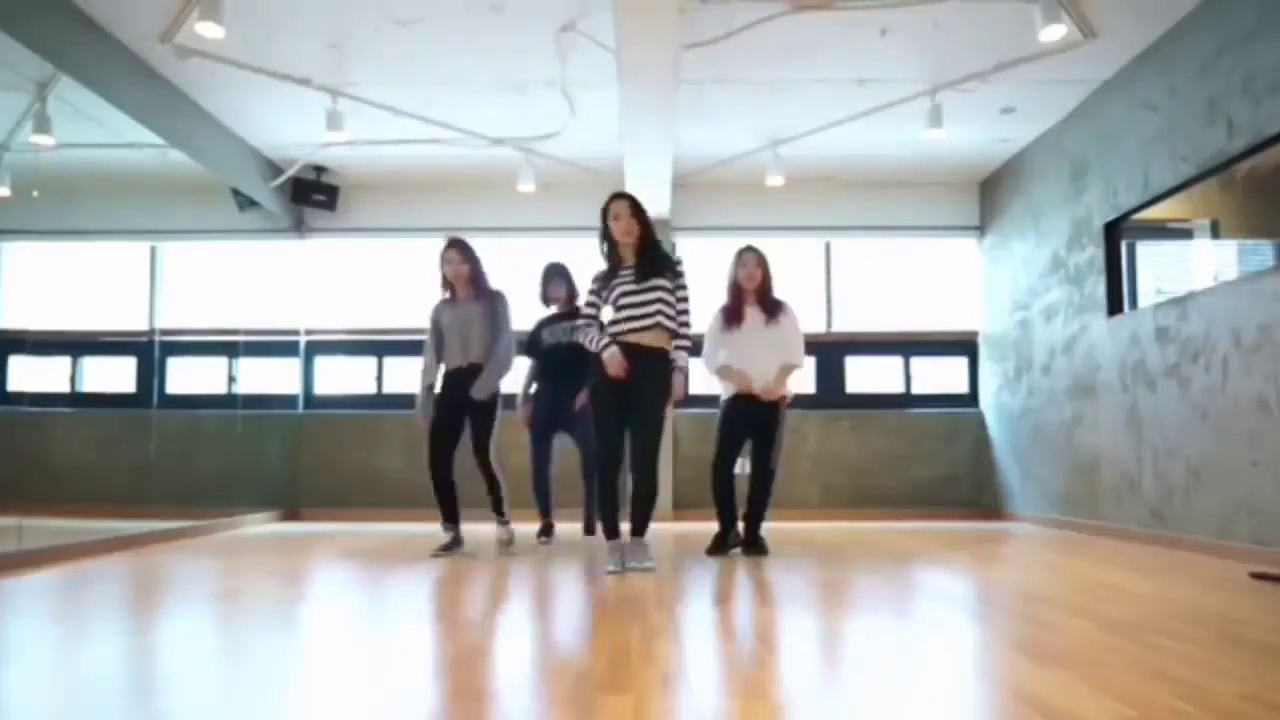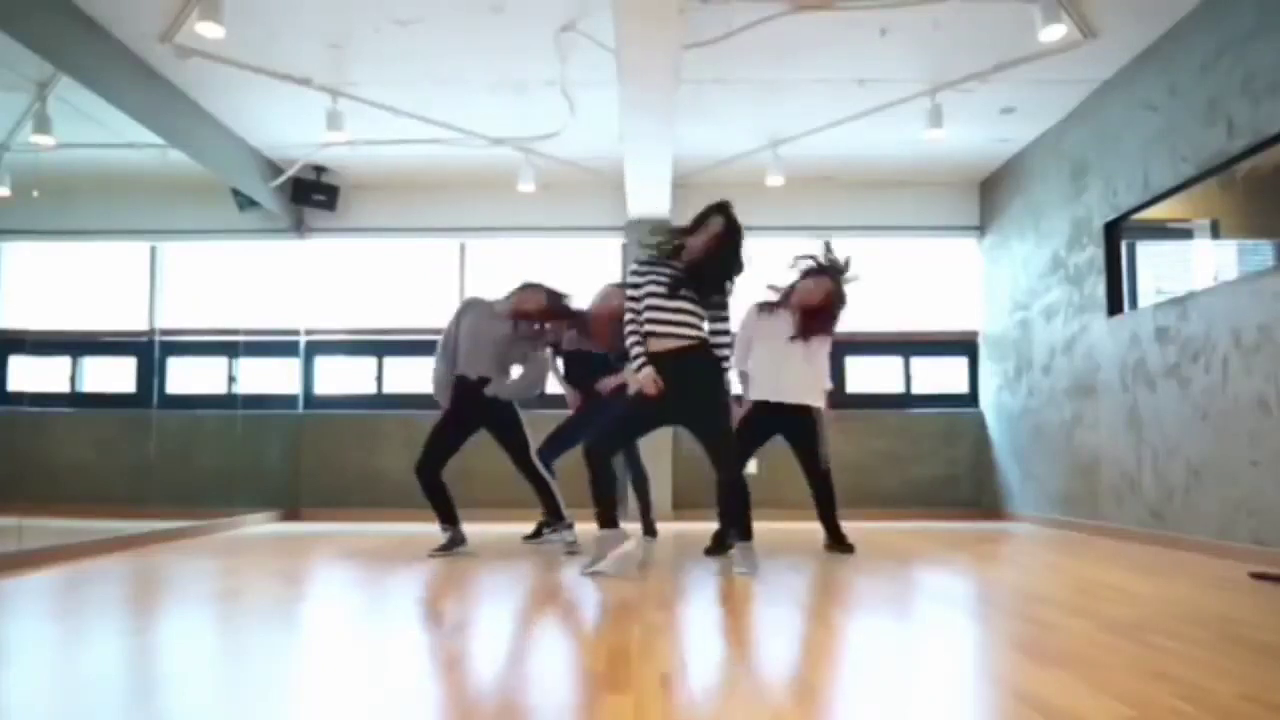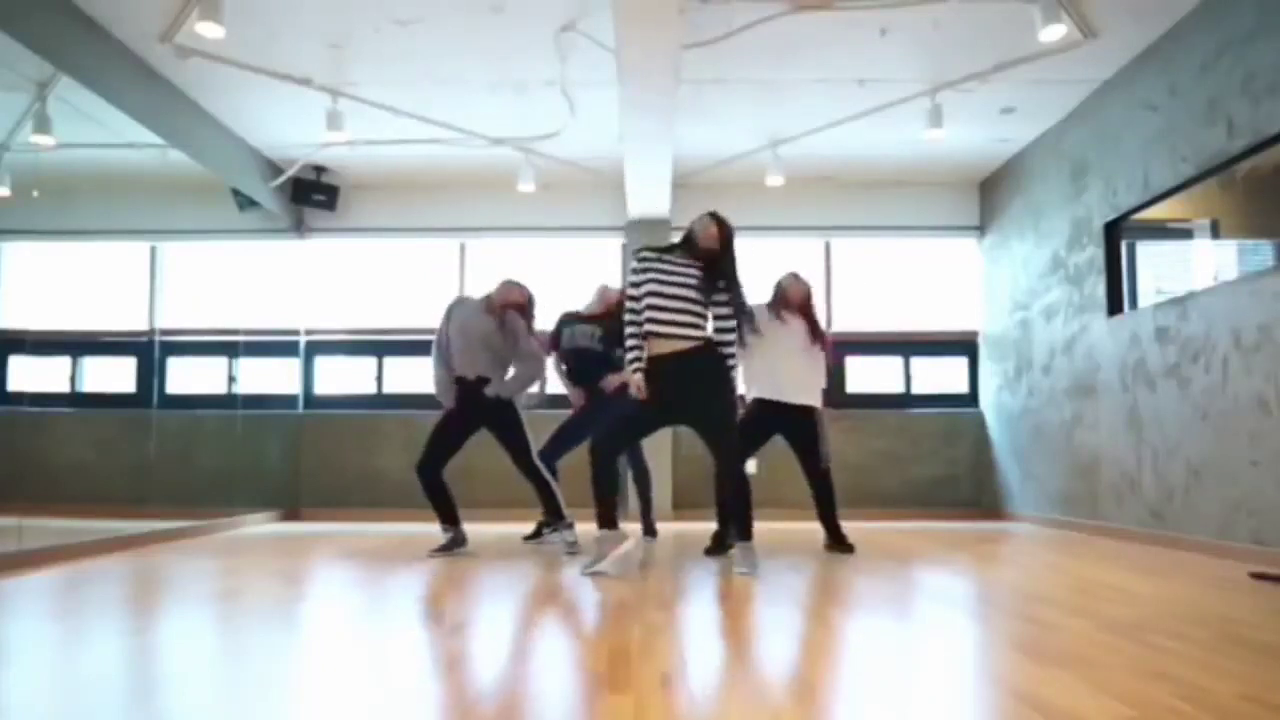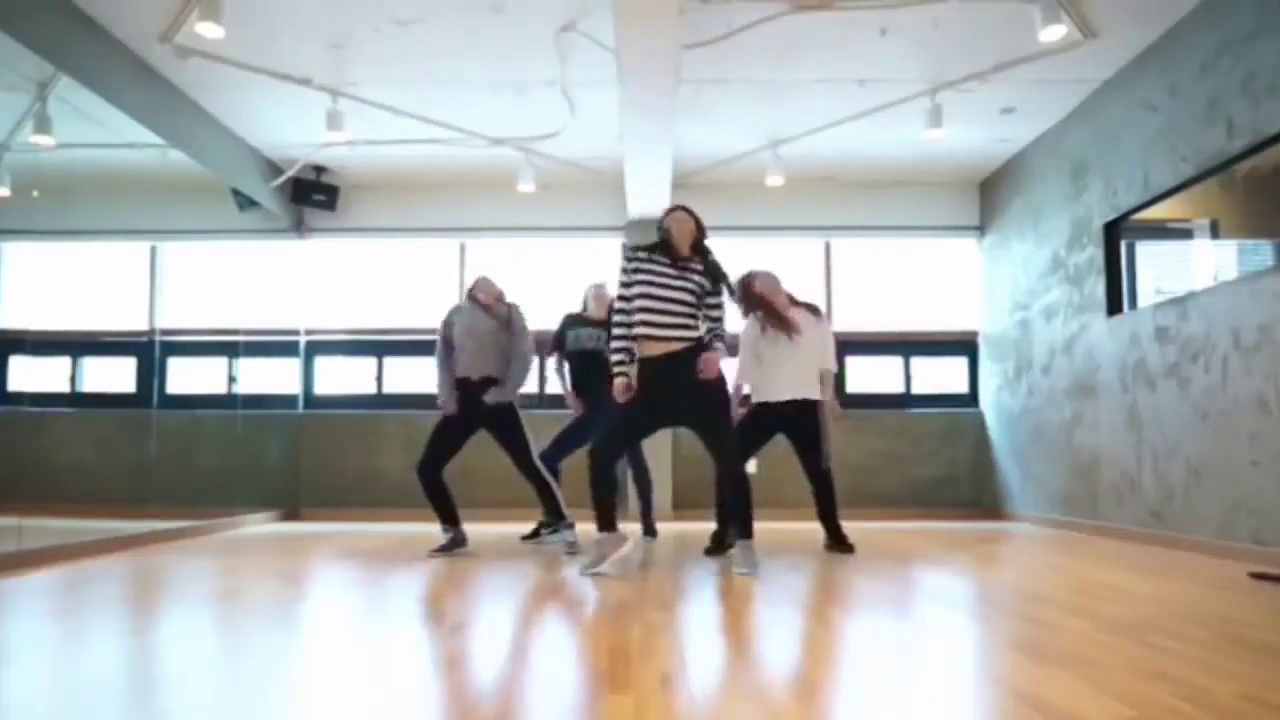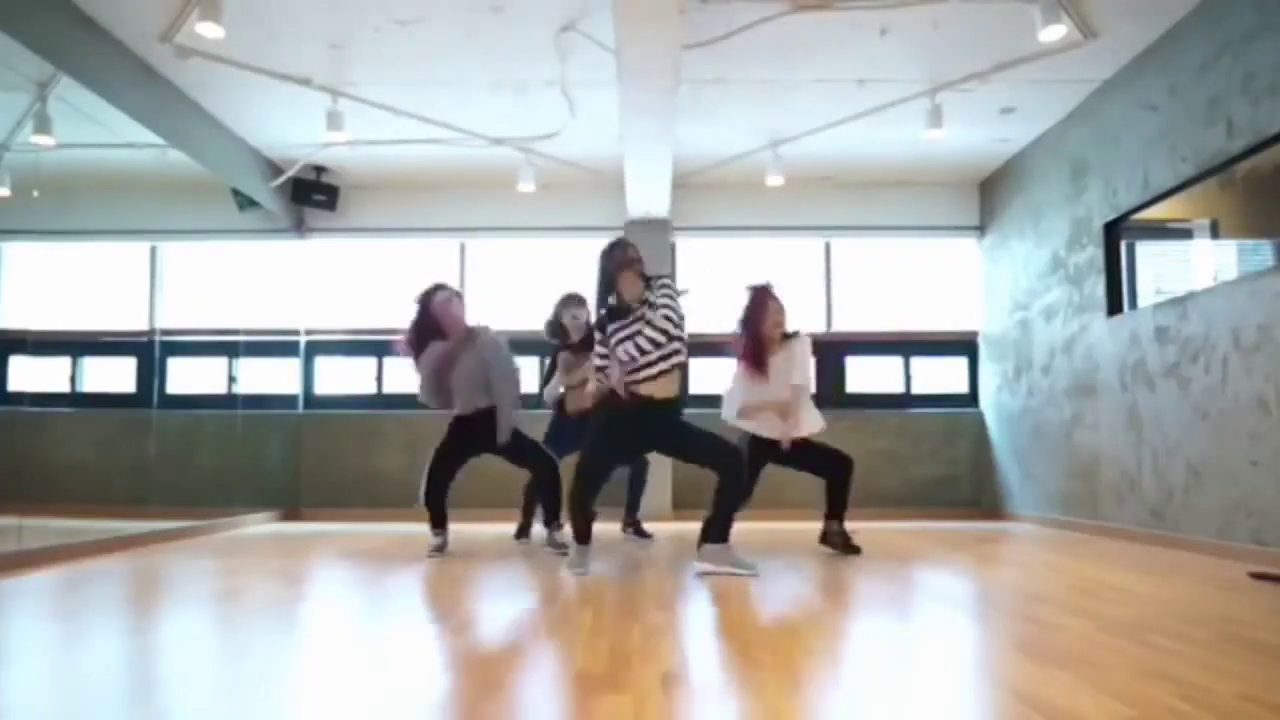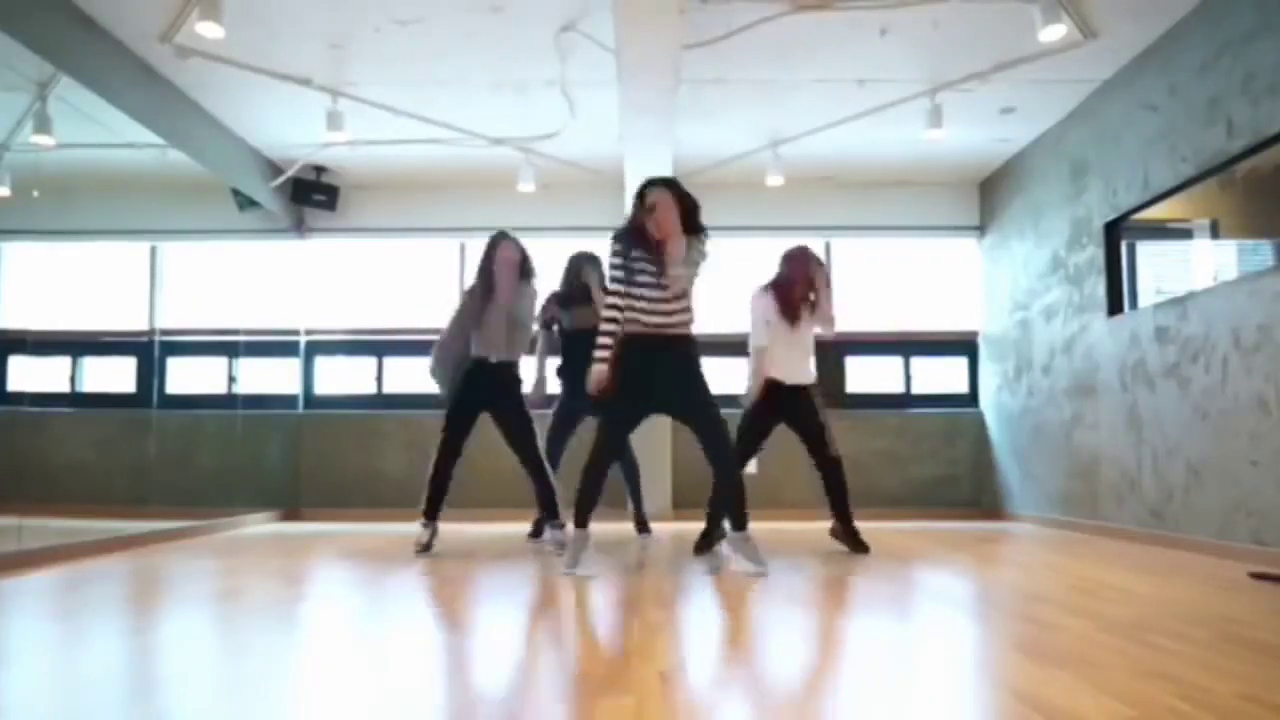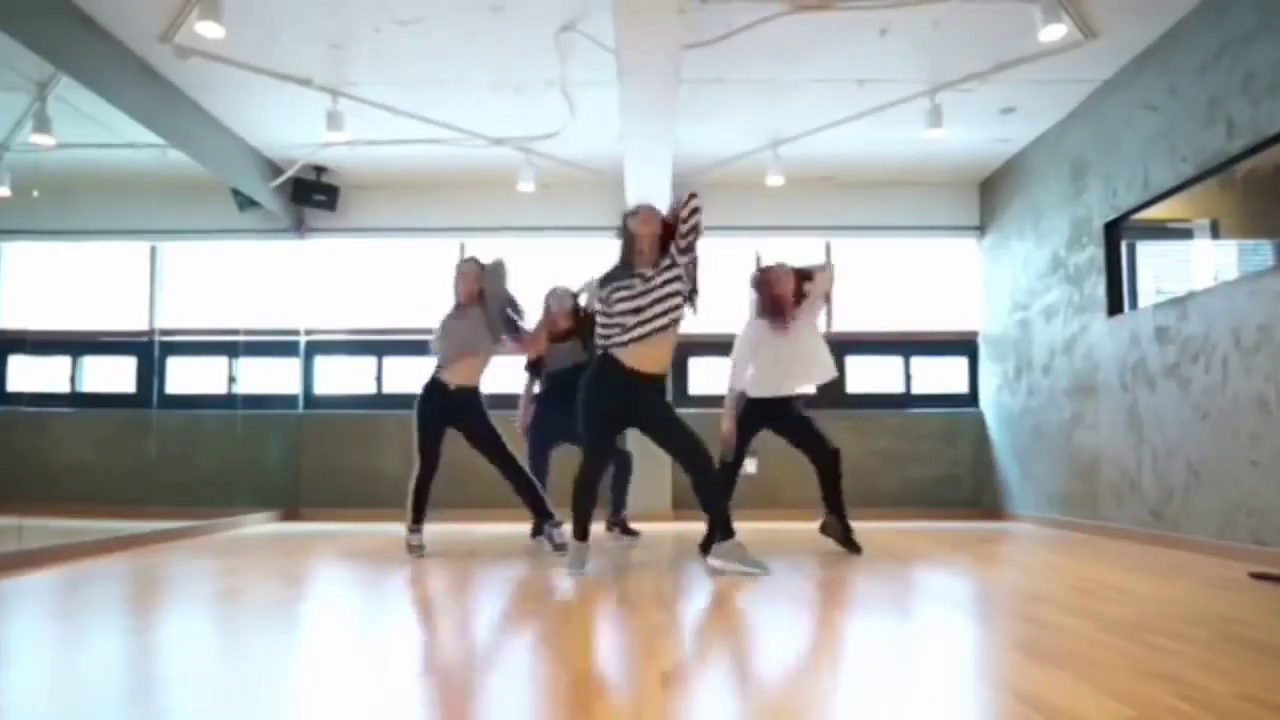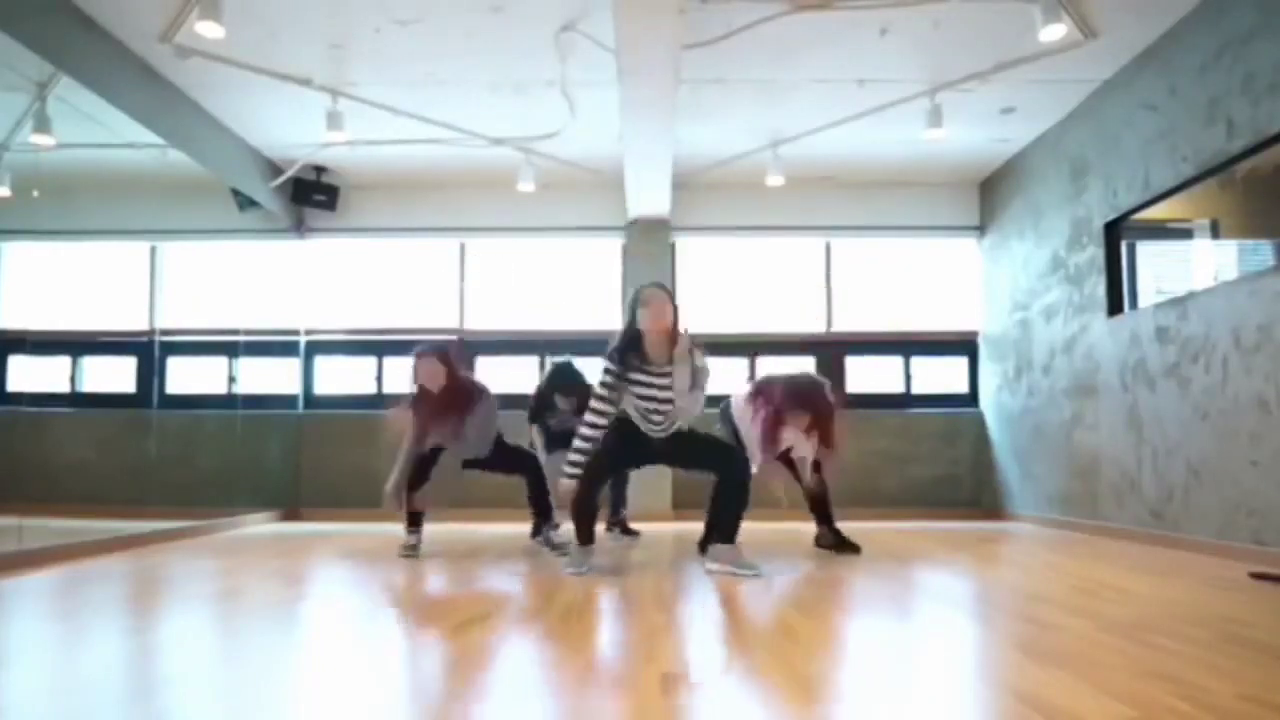
dt=0.5s
person 1, frame 1
left shoulder: (669, 266)
right shoulder: (605, 276)
left elbow: (683, 321)
right elbow: (584, 325)
left wrist: (680, 370)
right wrist: (606, 348)
left hip: (654, 370)
right hip: (614, 367)
left knee: (644, 461)
right knee: (608, 459)
left ankle: (638, 540)
right ankle: (614, 543)
person 1, frame 2
left shoulder: (713, 275)
right shoulder: (643, 267)
left elbow: (721, 333)
right elbow: (631, 322)
left wrist: (724, 383)
right wrist: (641, 368)
left hip: (698, 371)
right hip: (655, 375)
left knee: (726, 461)
right knee: (598, 447)
left ankle: (742, 545)
right ankle: (610, 534)
person 1, frame 3
left shoulder: (714, 274)
right shoulder: (645, 260)
left elbow: (727, 332)
right elbow: (632, 319)
left wrist: (730, 386)
right wrist: (634, 369)
left hip: (703, 371)
right hip: (658, 375)
left knee: (728, 458)
right knee: (603, 446)
left ankle: (743, 545)
right ankle: (609, 536)
person 1, frame 4
left shoulder: (706, 272)
right shoulder: (636, 259)
left elbow: (716, 328)
right elbow: (621, 318)
left wrist: (716, 354)
right wrist: (620, 371)
left hip: (695, 372)
right hip: (651, 376)
left knee: (728, 458)
right knee: (601, 453)
left ankle: (743, 544)
right ankle: (609, 540)
person 1, frame 5
left shoulder: (662, 288)
right shoulder: (607, 314)
left elbow: (665, 328)
right elbow: (601, 367)
left wrist: (622, 364)
right wrist: (595, 383)
left hip: (664, 415)
right hip: (623, 414)
left knee: (732, 463)
right knee: (585, 480)
left ankle: (714, 548)
right ankle: (582, 546)
person 1, frame 6
left shoulder: (691, 246)
right shoulder: (626, 248)
left elbow: (677, 283)
right elbow: (614, 303)
left wrist: (673, 232)
right wrist: (601, 360)
left hip: (679, 360)
right hip: (634, 358)
left knee: (721, 447)
right knee: (603, 450)
left ankle: (740, 534)
right ankle: (579, 534)
person 1, frame 7
left shoulder: (677, 262)
right shoulder: (610, 283)
left elbow: (692, 207)
right elbow: (604, 338)
left wrist: (667, 215)
left hip: (651, 392)
right hip: (608, 384)
left knee: (700, 462)
right knee: (593, 466)
left ankle: (724, 544)
right ankle: (579, 544)
person 1, frame 8
left shoulder: (689, 356)
right shoulder: (621, 359)
left elbow: (689, 411)
right elbow: (596, 416)
left wrist: (682, 369)
right wrist: (570, 471)
left hip: (673, 438)
right hip: (629, 436)
left knee: (736, 464)
right knee: (587, 480)
left ankle: (721, 548)
right ankle: (584, 547)
person 2, frame 1
left shoulder: (494, 300)
right shoulder: (442, 308)
left elbow: (505, 348)
right elbow: (432, 353)
left wrist: (486, 382)
right wrist: (427, 394)
left hip: (482, 388)
right hip: (451, 388)
left knee: (483, 456)
right knee: (439, 461)
left ankle: (503, 523)
right ankle: (452, 532)
person 2, frame 2
left shoulder: (524, 332)
right shoulder: (472, 308)
left elbow: (537, 374)
right elbow: (446, 349)
left wrist: (500, 389)
right wrist: (443, 391)
left hip: (495, 402)
right hip: (461, 400)
left knee: (529, 466)
right knee: (425, 467)
left ankle: (563, 528)
right ankle: (453, 533)
person 2, frame 3
left shoulder: (511, 320)
right shoulder: (459, 307)
left elbow: (534, 362)
right elbow: (441, 351)
left wrist: (503, 389)
right wrist: (446, 391)
left hip: (493, 399)
right hip: (462, 399)
left knee: (529, 464)
right knee: (427, 467)
left ankle: (564, 528)
right ankle: (454, 533)
person 2, frame 4
left shoulder: (510, 314)
right shoulder: (458, 314)
left elbow: (523, 356)
right elbow: (444, 359)
left wrist: (505, 392)
right wrist: (447, 397)
left hip: (494, 399)
right hip: (463, 399)
left knee: (529, 465)
right knee: (427, 468)
left ankle: (564, 528)
right ankle: (454, 533)
person 2, frame 5
left shoulder: (485, 339)
right shoulder: (434, 350)
left elbow: (508, 381)
right elbow: (432, 399)
left wrist: (505, 423)
right wrist: (431, 359)
left hip: (497, 425)
right hip: (462, 427)
left knee: (547, 465)
right knee: (436, 483)
left ankle: (553, 531)
right ankle: (440, 535)
person 2, frame 6
left shoulder: (524, 296)
right shoulder: (476, 297)
left elbow: (521, 318)
right elbow: (454, 340)
right wrist: (446, 379)
left hip: (504, 380)
right hip: (472, 379)
left knee: (530, 455)
right knee: (447, 452)
left ankle: (555, 525)
right ankle: (429, 523)
person 2, frame 7
left shoulder: (490, 313)
right shoulder: (450, 318)
left elbow: (496, 271)
left hip: (467, 401)
right hip: (434, 397)
left knee: (508, 465)
right knee: (427, 467)
left ankle: (549, 524)
right ankle: (415, 530)
person 2, frame 8
left shoulder: (477, 397)
right shoulder: (420, 402)
right elbow: (412, 446)
right wrist: (395, 485)
left hip: (484, 449)
right hip: (443, 450)
left knee: (529, 464)
right knee: (410, 481)
left ankle: (544, 527)
right ankle: (413, 533)
person 3, frame 1
left shoulder: (781, 312)
right shoulder: (724, 315)
left elbow: (794, 353)
right elbow: (710, 357)
left wrist: (777, 382)
right wrist: (733, 377)
left hip: (770, 399)
right hip: (736, 398)
left knee: (763, 466)
right knee: (722, 463)
left ankle: (752, 531)
right ankle: (728, 530)
person 3, frame 2
left shoulder: (819, 328)
right shoulder: (760, 314)
left elbow: (821, 372)
right elbow: (740, 355)
left wrist: (821, 402)
right wrist: (746, 394)
left hip: (803, 407)
right hip: (763, 404)
left knee: (818, 470)
left ankle: (833, 533)
right ankle: (726, 531)
person 3, frame 3
left shoulder: (811, 328)
right shoulder: (755, 316)
left elbow: (817, 372)
left wrist: (815, 403)
left hip: (803, 407)
right hip: (765, 403)
left knee: (818, 470)
left ankle: (833, 534)
right ankle: (725, 532)
person 3, frame 4
left shoulder: (813, 316)
right shoulder: (757, 323)
left elbow: (827, 361)
right elbow: (745, 367)
left wrist: (828, 394)
right wrist: (734, 405)
left hip: (806, 405)
right hip: (767, 404)
left knee: (819, 470)
left ankle: (834, 533)
right ankle: (724, 532)
person 3, frame 5
left shoulder: (798, 344)
right shoulder: (747, 361)
left elbow: (800, 385)
right elbow: (729, 410)
left wrist: (789, 420)
right wrist: (769, 406)
left hip: (795, 440)
right hip: (757, 440)
left knee: (842, 465)
left ankle: (833, 529)
person 3, frame 6
left shoulder: (809, 307)
right shoulder: (765, 298)
left elbow: (828, 325)
right elbow: (758, 340)
left wrist: (823, 287)
right wrist: (755, 380)
left hip: (802, 392)
right hip: (769, 391)
left knee: (829, 460)
right knee: (734, 457)
left ankle: (843, 524)
right ankle: (713, 524)
person 3, frame 7
left shoulder: (806, 309)
right shoulder: (756, 326)
left elbow: (825, 273)
right elbow: (736, 372)
left wrist: (799, 275)
right wrist: (727, 417)
left hip: (786, 404)
right hip: (753, 404)
left knee: (828, 455)
right knee: (729, 459)
left ankle: (835, 522)
person 3, frame 8
right shoulder: (759, 405)
left elbow: (804, 450)
right elbow: (756, 454)
left wrist: (808, 475)
right hip: (735, 419)
left knee: (814, 483)
left ankle: (827, 531)
person 4, frame 1
right shoulder: (542, 327)
right elbow: (535, 365)
left wrist: (589, 390)
right wrist: (523, 397)
left hip: (576, 400)
right hip: (545, 400)
left knee: (590, 455)
right knee: (540, 460)
left ankle: (590, 517)
right ankle: (546, 522)
person 4, frame 2
left shoulder: (613, 330)
right shoulder: (565, 323)
right elbow: (551, 359)
left wrist: (618, 378)
right wrist: (568, 388)
left hip: (609, 402)
right hip: (587, 406)
left knee: (631, 461)
right knee: (543, 456)
left ankle: (647, 523)
right ankle: (549, 522)
person 4, frame 3
left shoulder: (614, 324)
right shoulder: (567, 321)
right elbow: (557, 358)
left wrist: (621, 376)
right wrist: (569, 387)
left hip: (616, 399)
right hip: (588, 403)
left knee: (635, 459)
right knee: (546, 457)
left ankle: (647, 520)
right ankle: (550, 520)
person 4, frame 4
right shoulder: (570, 322)
right elbow: (558, 360)
right wrist: (568, 394)
left hip: (617, 404)
right hip: (589, 407)
left knee: (636, 461)
right knee: (547, 459)
left ankle: (648, 521)
right ankle: (550, 521)
person 4, frame 5
left shoulder: (598, 339)
right shoulder: (560, 352)
right elbow: (548, 397)
right wrist: (560, 375)
right hip: (567, 423)
left knee: (639, 463)
left ankle: (631, 521)
right ankle: (525, 523)
person 4, frame 6
left shoulder: (605, 301)
right shoulder: (559, 300)
right elbow: (545, 332)
left wrist: (593, 285)
right wrist: (540, 375)
right hip: (573, 390)
left knee: (622, 448)
right knee: (551, 450)
left ankle: (639, 513)
right ankle: (545, 518)
person 4, frame 7
left shoulder: (585, 328)
right shoulder: (543, 338)
right elbow: (532, 377)
right wrist: (523, 416)
left hip: (581, 416)
right hip: (548, 418)
left knee: (622, 460)
right knee: (537, 470)
left ankle: (617, 518)
right ankle: (541, 522)
person 4, frame 8
left shoulder: (586, 392)
right shoulder: (543, 395)
right elbow: (535, 424)
right wrist: (543, 455)
left hip: (576, 435)
right hip: (550, 437)
left ankle: (616, 519)
